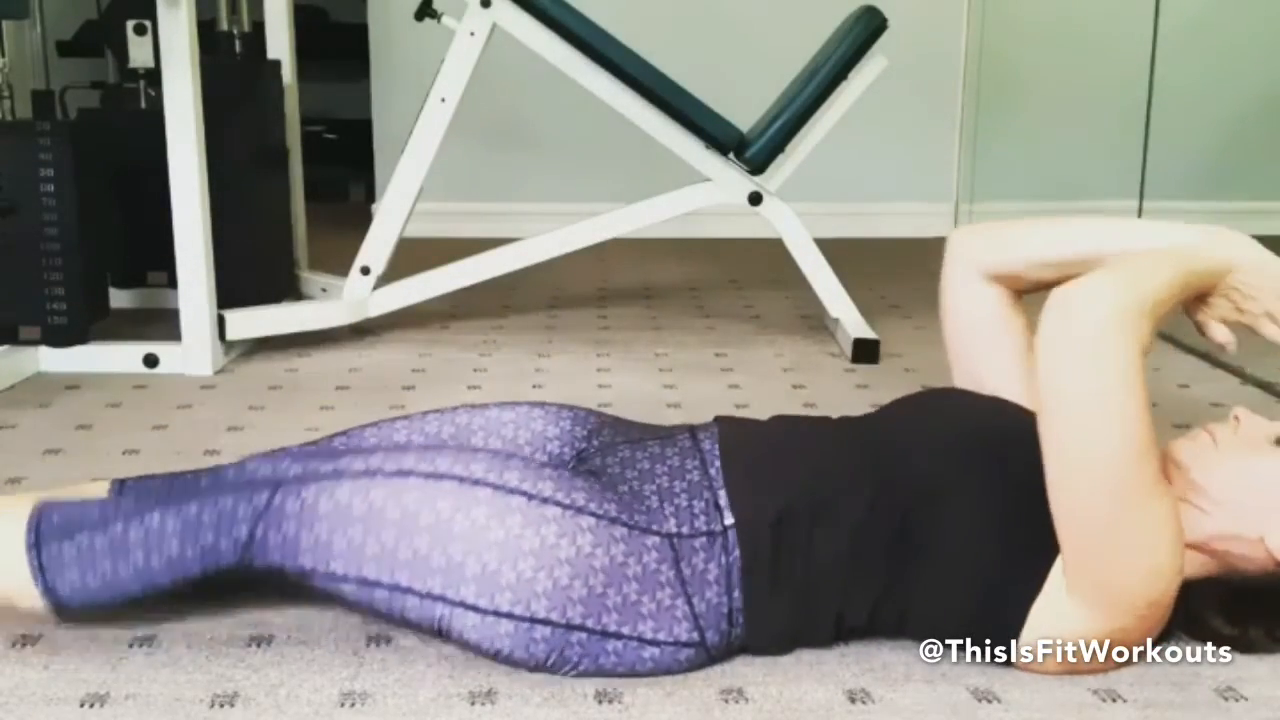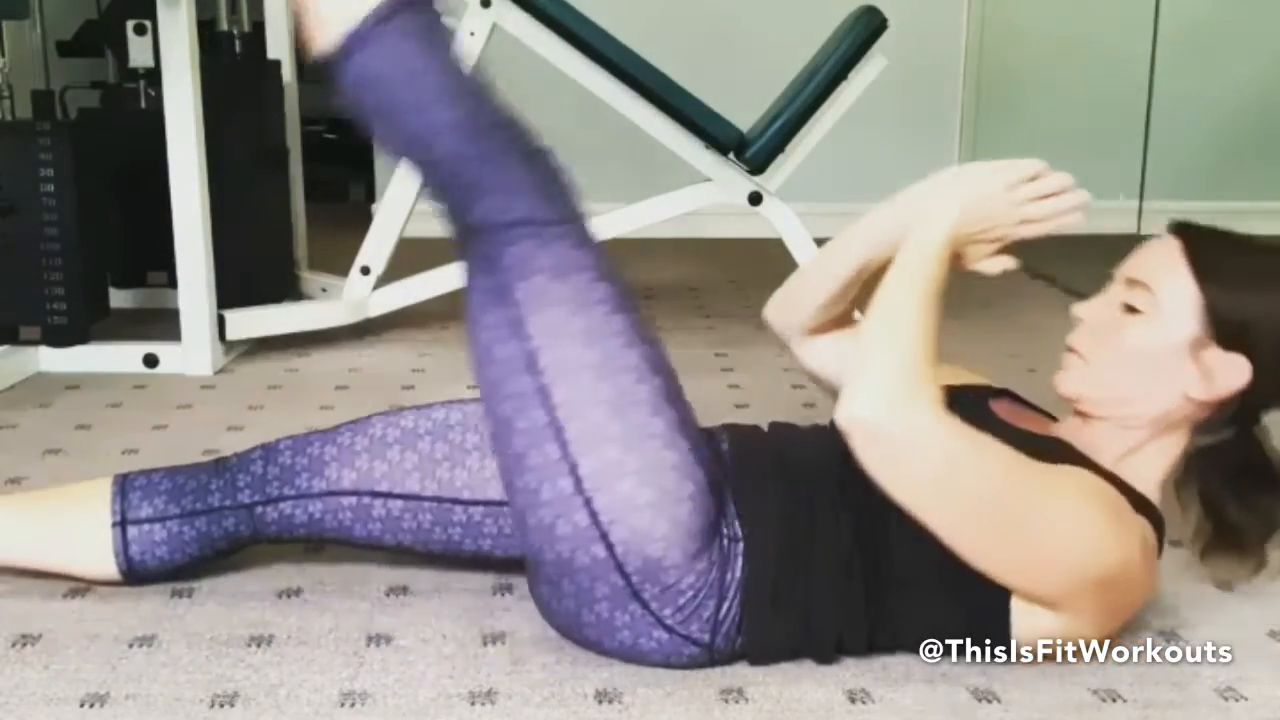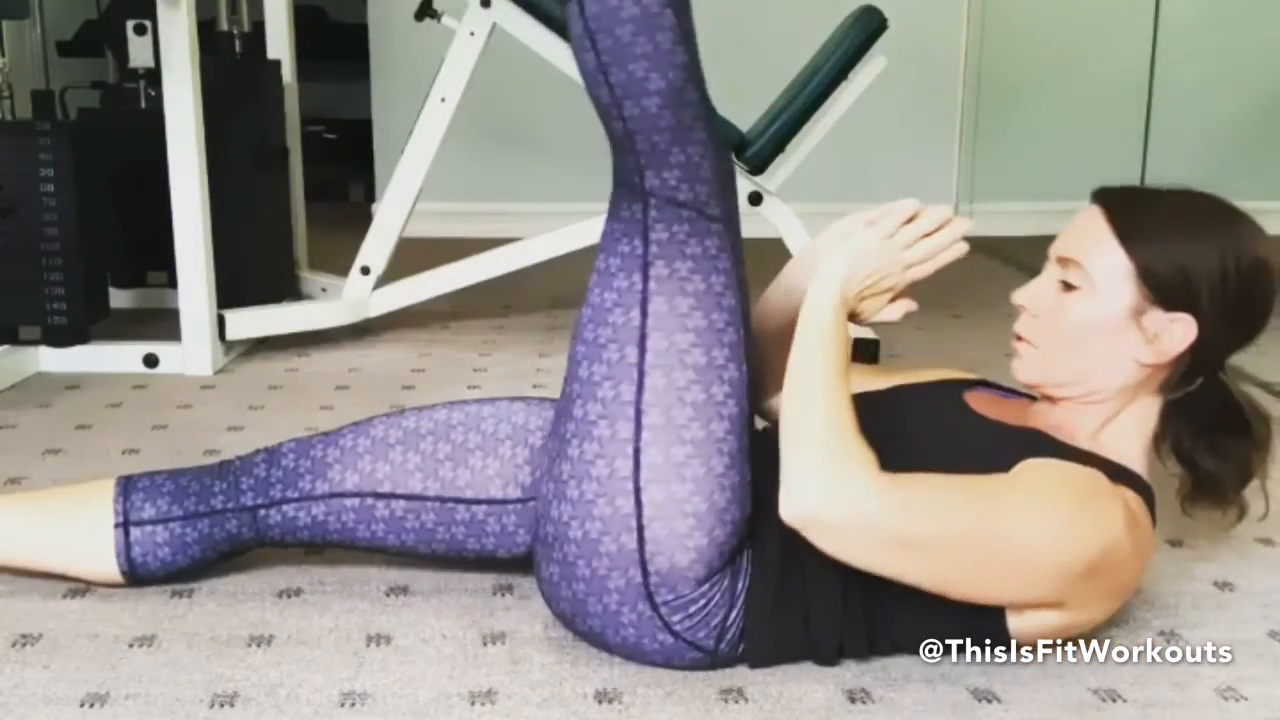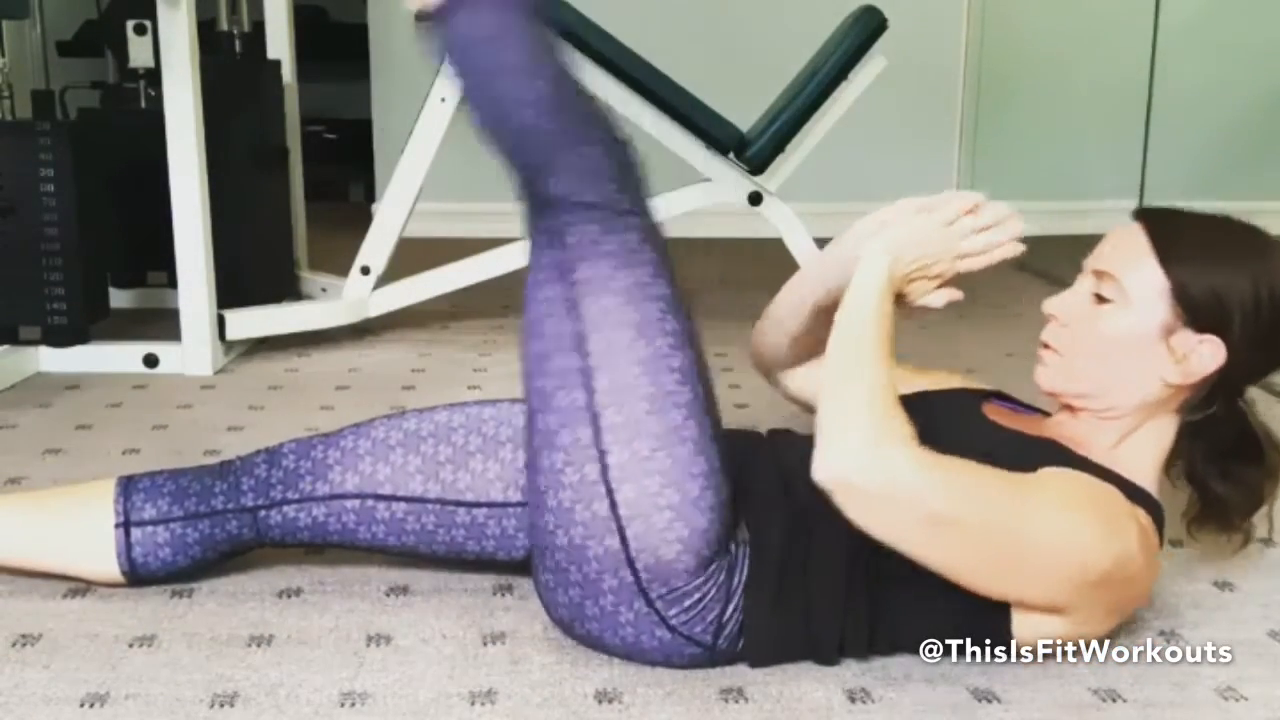
dt=0.5s
person 1, frame 1
left shoulder: (1126, 581)
right shoulder: (1077, 477)
left elbow: (1080, 332)
right elbow: (975, 261)
left hip: (671, 578)
right hip: (663, 471)
left knee: (269, 505)
right knee: (272, 491)
person 1, frame 2
left shoulder: (1099, 545)
right shoulder: (1026, 441)
left elbow: (883, 426)
right elbow: (802, 319)
left wrist: (932, 238)
right wrist: (923, 210)
left hip: (676, 583)
right hip: (700, 496)
left knee: (516, 214)
right knee: (266, 482)
person 1, frame 3
left shoulder: (1092, 527)
right shoulder: (1016, 409)
left elbow: (827, 502)
right elbow: (767, 382)
left wrist: (831, 293)
right wrist: (822, 272)
left hip: (665, 580)
right hip: (624, 496)
left knee: (672, 184)
right knee: (264, 486)
person 1, frame 4
left shoulder: (1098, 540)
right shoulder: (1030, 425)
left elbow: (858, 467)
right elbow: (785, 357)
left wrist: (880, 278)
right wrist: (868, 251)
left hip: (667, 580)
right hip: (625, 508)
left knee: (583, 195)
right knee: (267, 486)
